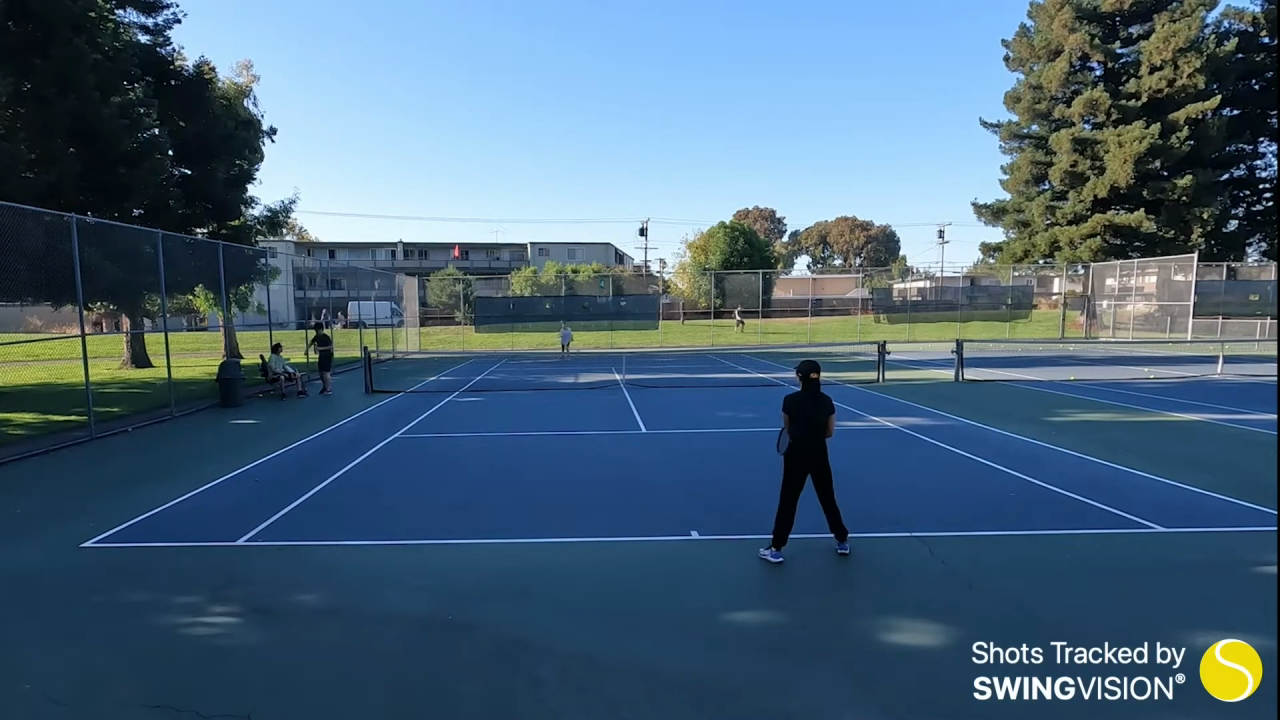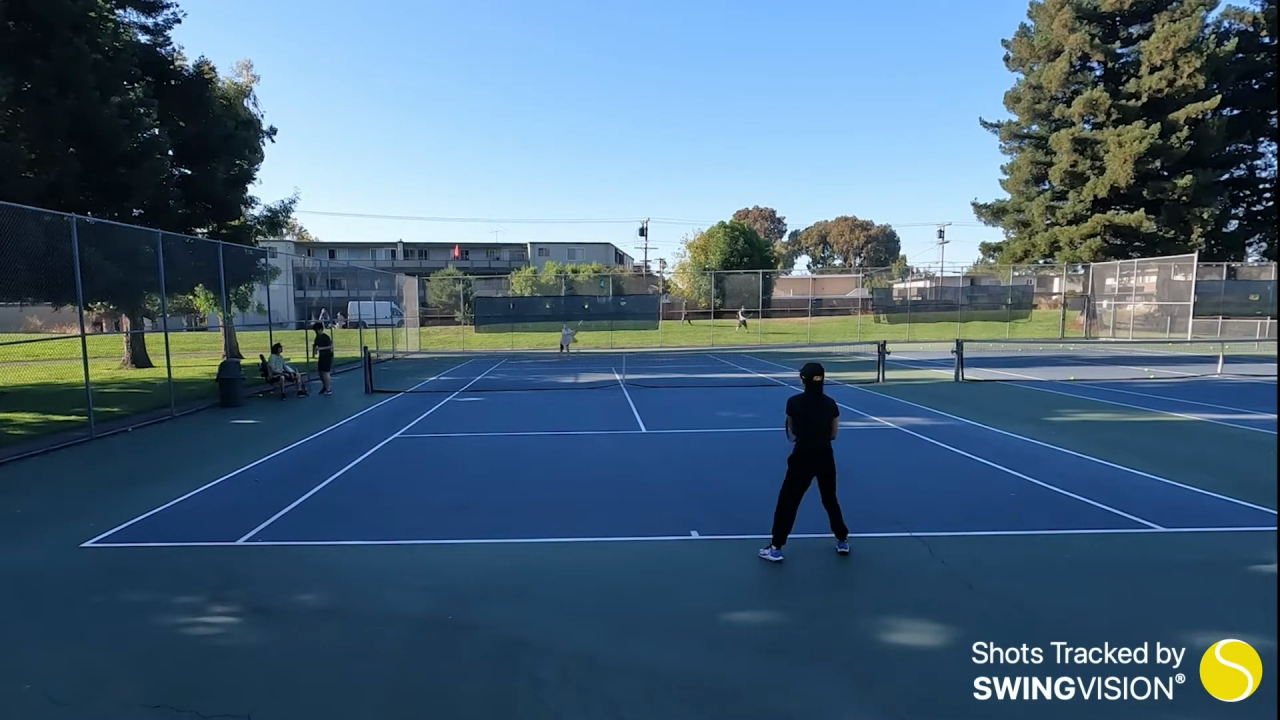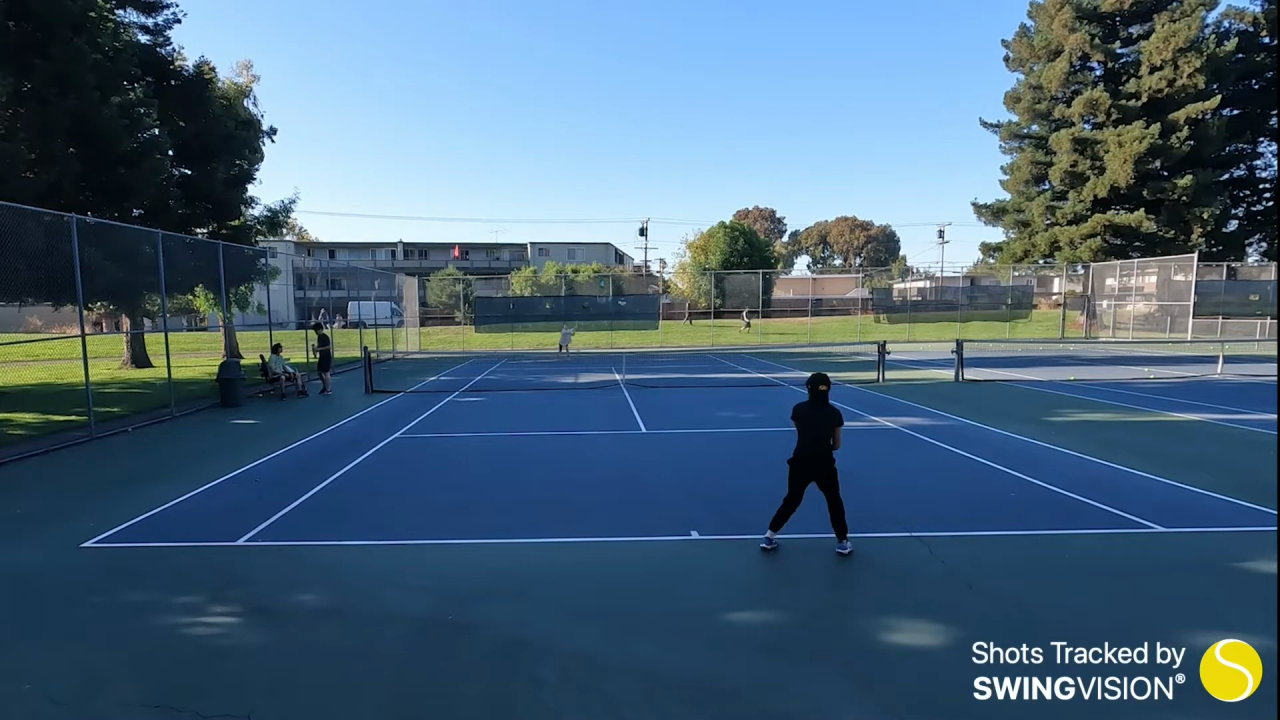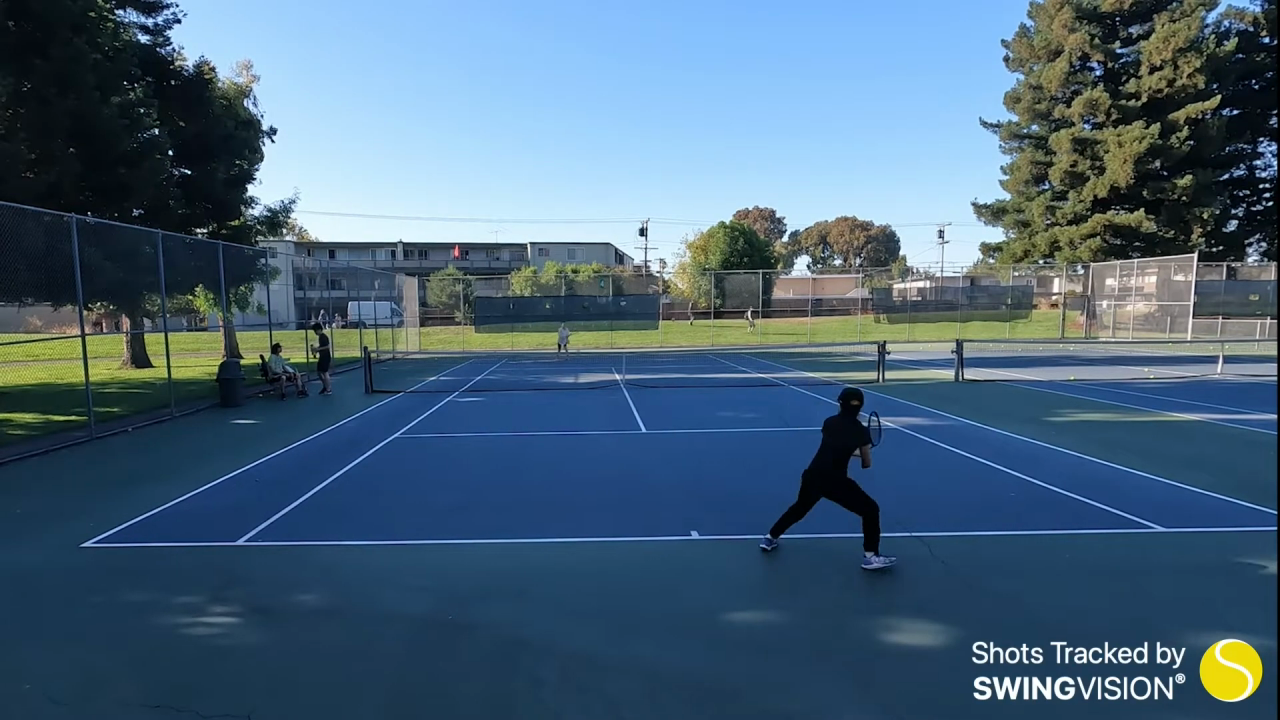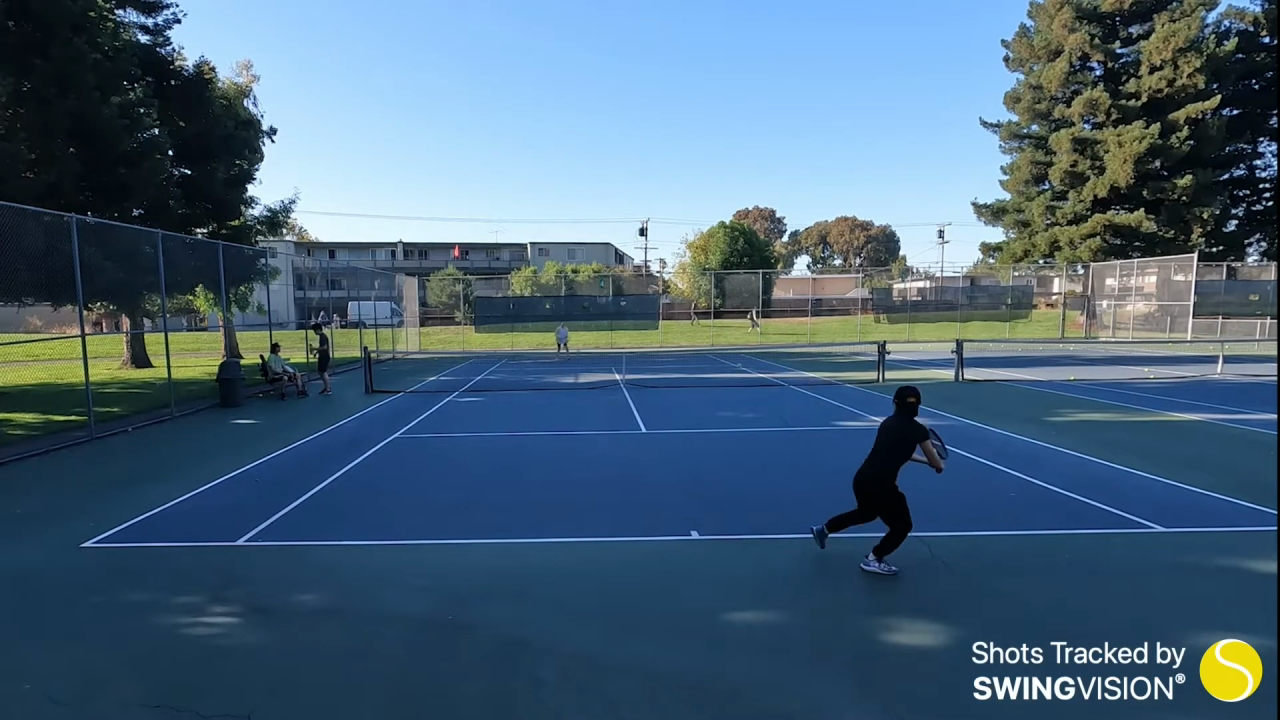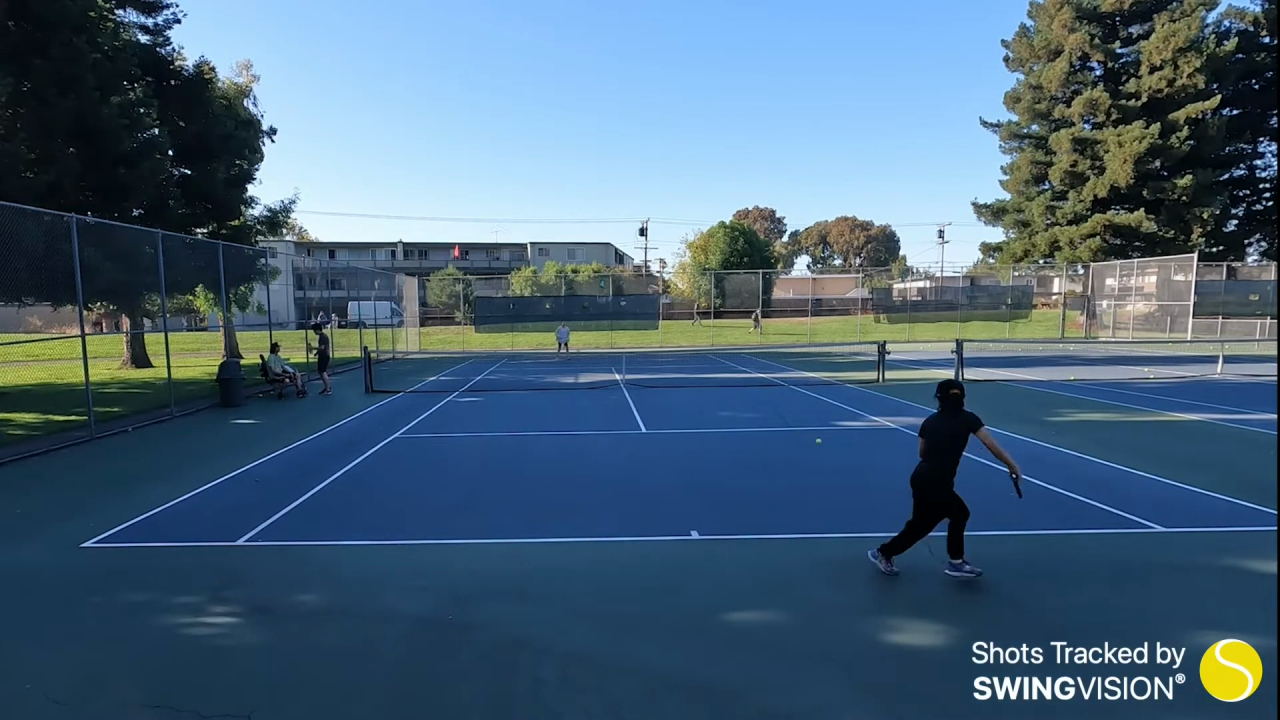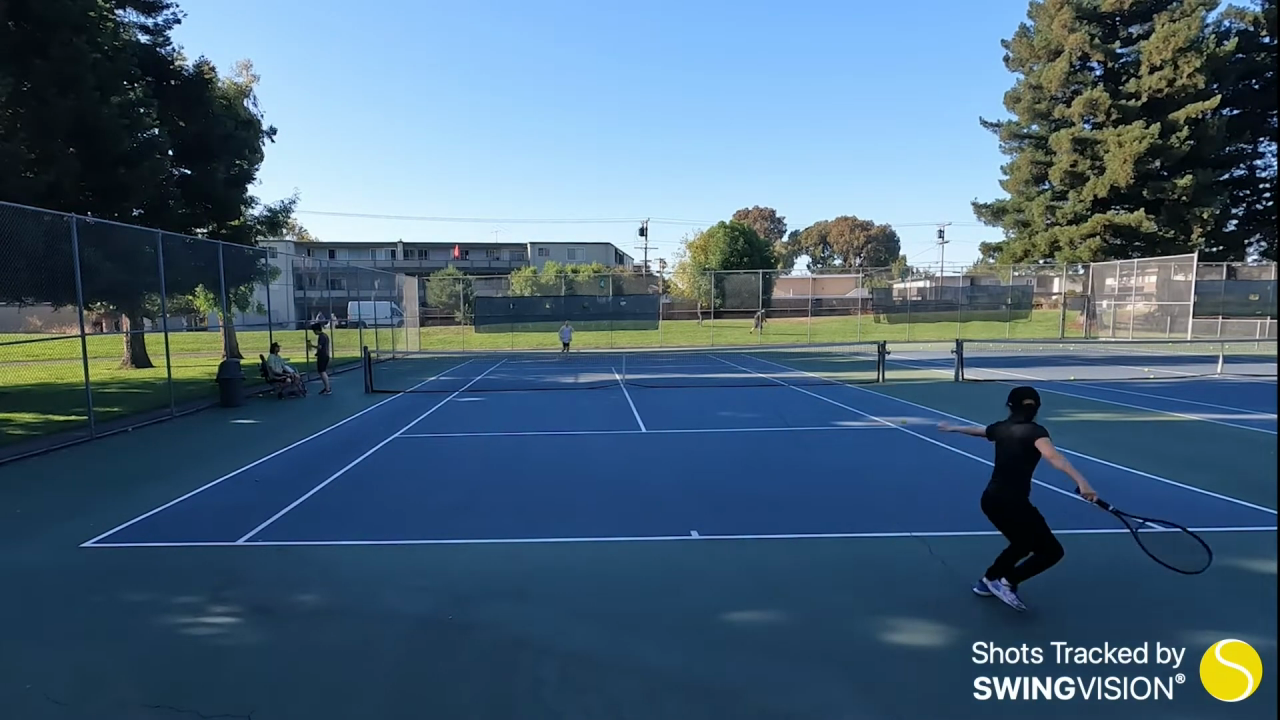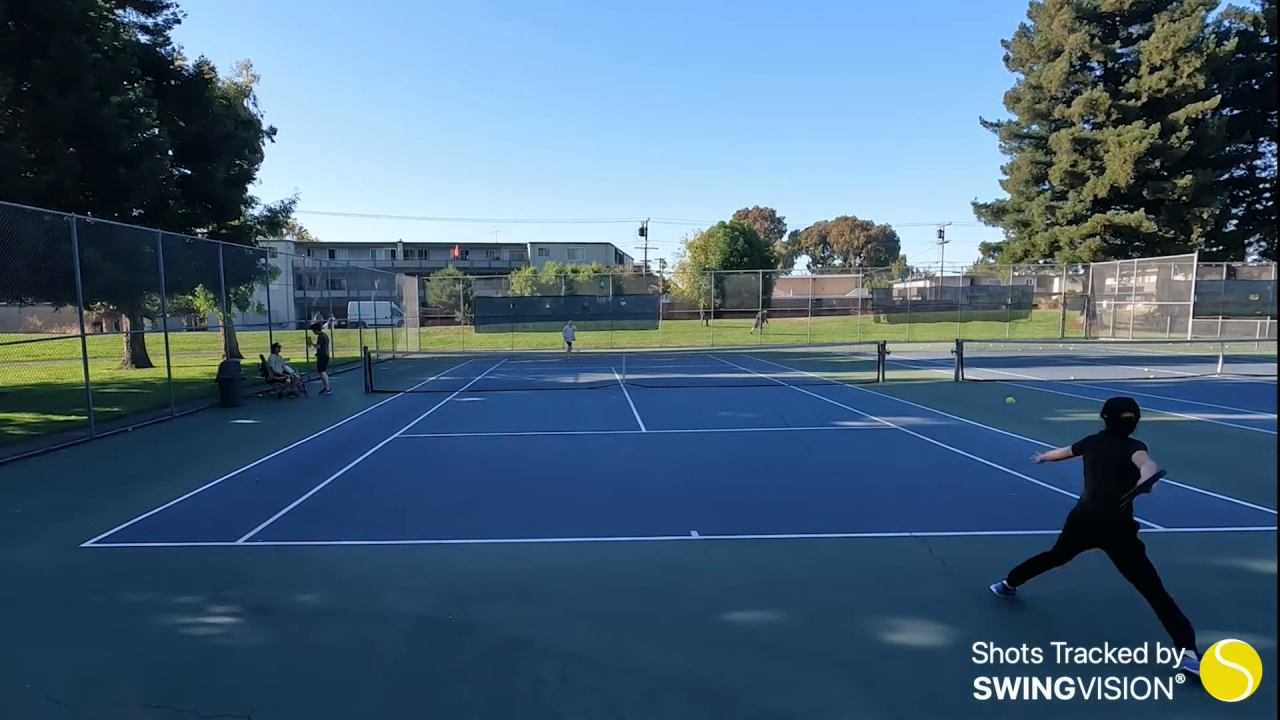
dt=0.2s
person 1, frame 1
left shoulder: (790, 400)
right shoulder: (827, 401)
left elbow: (788, 430)
right elbow: (829, 432)
left hip: (797, 455)
right hip: (819, 455)
left knee: (788, 501)
right knee: (828, 499)
left ankle: (776, 549)
right ankle: (842, 541)
person 1, frame 2
left shoulder: (794, 402)
right shoulder: (830, 404)
right elbow: (833, 435)
left hip: (802, 458)
right hip: (825, 457)
left knee: (787, 501)
right knee: (830, 500)
left ankle: (775, 548)
right ankle: (842, 541)
person 1, frame 3
left shoulder: (798, 409)
right shoulder: (835, 413)
right elbow: (836, 445)
left hip: (800, 462)
right hip: (824, 464)
left knee: (792, 500)
right knee: (834, 501)
left ankle: (770, 536)
right ankle: (842, 542)
person 1, frame 4
left shoulder: (829, 423)
right shoulder: (861, 431)
right elbow: (866, 464)
right wrist: (857, 454)
left hip: (813, 476)
right hip: (836, 480)
left knee: (800, 507)
right knee: (870, 511)
left ankle: (770, 538)
right ankle: (871, 555)
person 1, frame 5
left shoulder: (887, 424)
right shoulder: (918, 430)
right elbow: (936, 464)
left wrist: (922, 459)
right wrist: (937, 465)
left hip: (863, 478)
right hip: (881, 484)
left knee: (867, 513)
right knee: (902, 525)
left ankle: (824, 529)
right ankle: (873, 559)
person 1, frame 6
left shoulder: (929, 421)
right shoulder: (968, 419)
right elbow: (993, 447)
right wrist: (1013, 467)
left hip: (923, 477)
right hip: (934, 482)
left knee: (960, 513)
right knee: (919, 526)
left ankle: (956, 562)
right ankle: (882, 554)
person 1, frame 7
left shoulder: (1000, 428)
right shoulder: (1034, 431)
left elbow: (975, 430)
right elbow: (1055, 457)
left wrist: (954, 428)
right wrist: (1081, 481)
left hip: (992, 498)
right hip: (1012, 501)
left knee: (1023, 545)
right knee: (1051, 552)
left ankle: (990, 581)
right ankle: (1005, 581)
person 1, frame 8
left shoulder: (1091, 442)
right shoulder: (1133, 447)
left elbow: (1058, 453)
right elbow: (1146, 463)
left wrist: (1041, 457)
right wrist: (1147, 474)
left hip: (1081, 519)
right hip: (1116, 526)
left knee: (1057, 556)
right knee: (1152, 588)
left ankle: (1007, 584)
